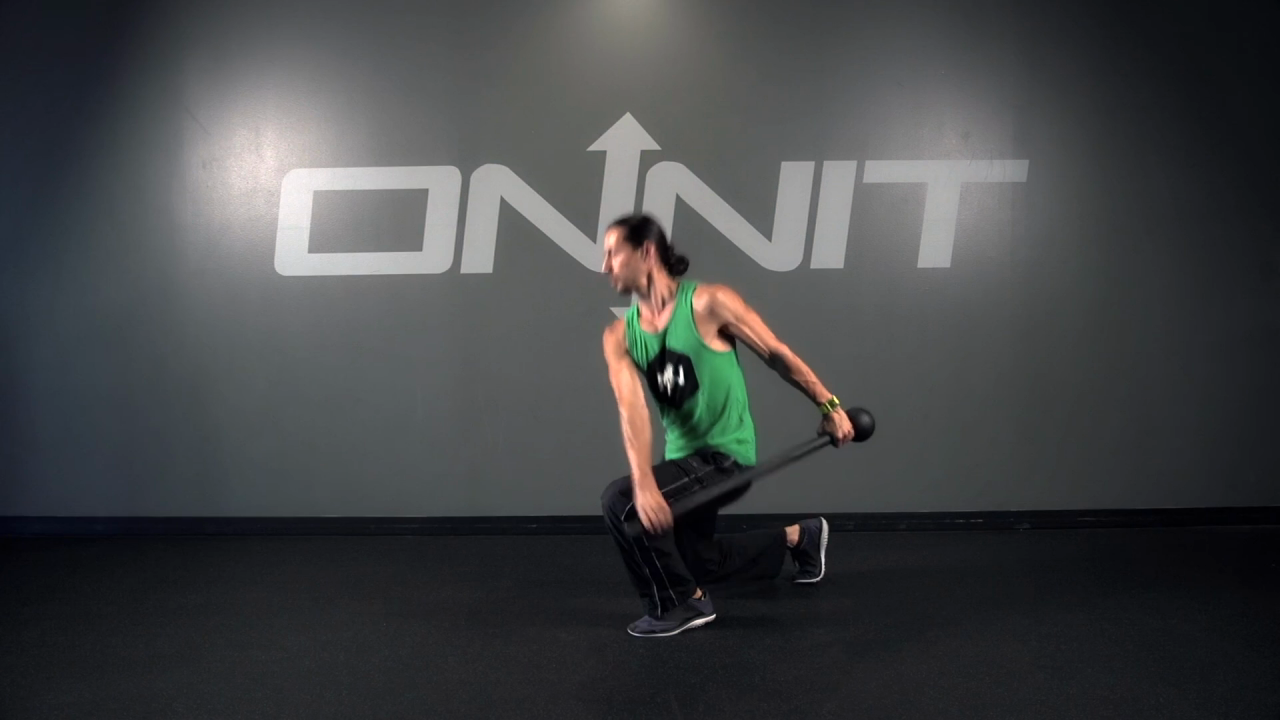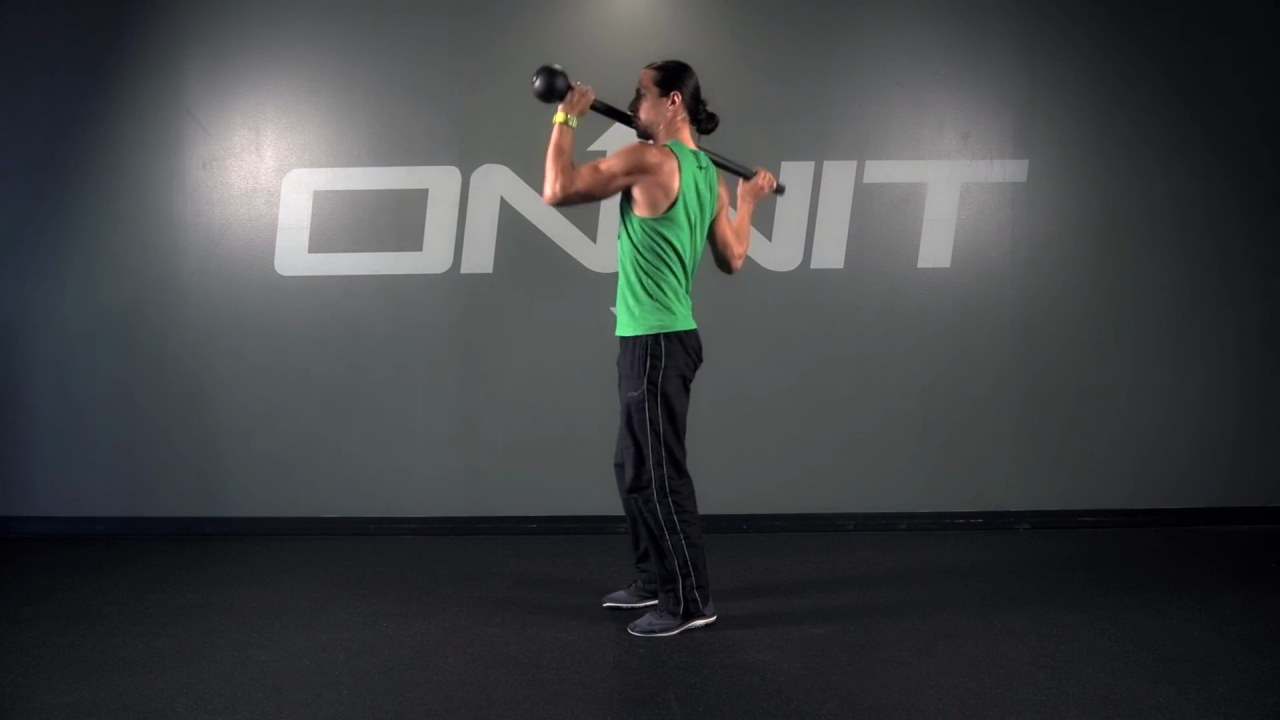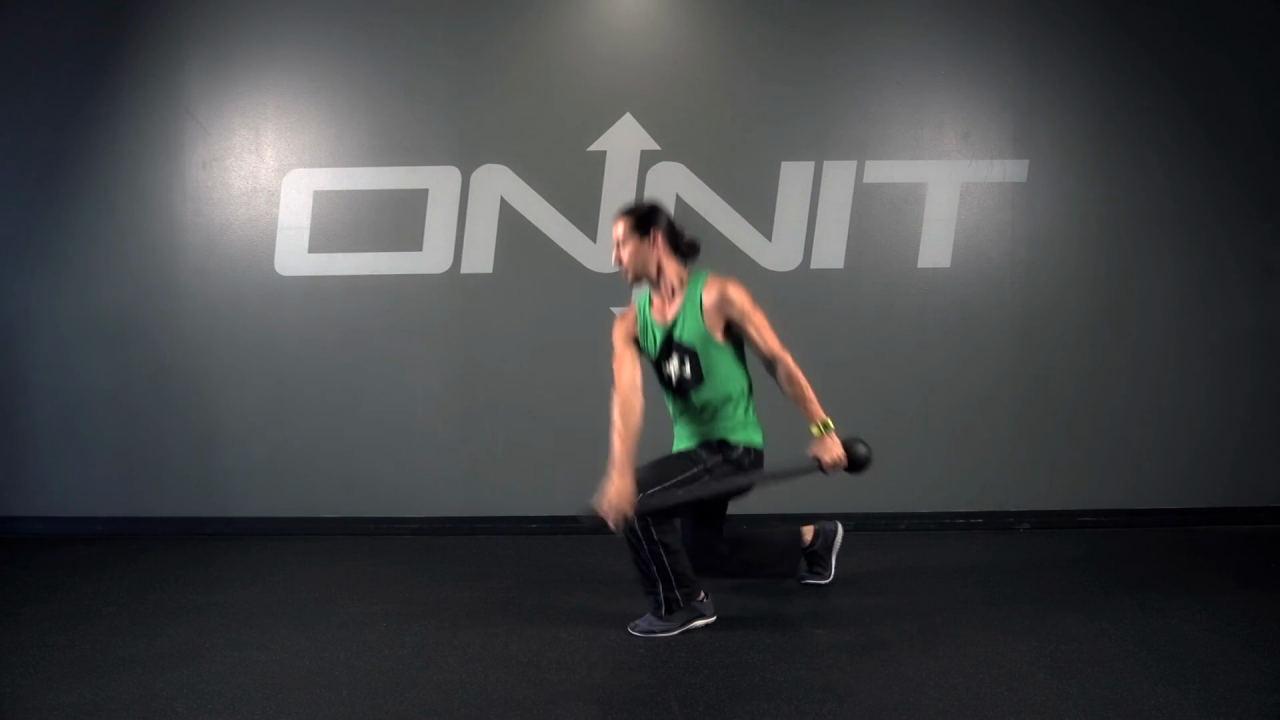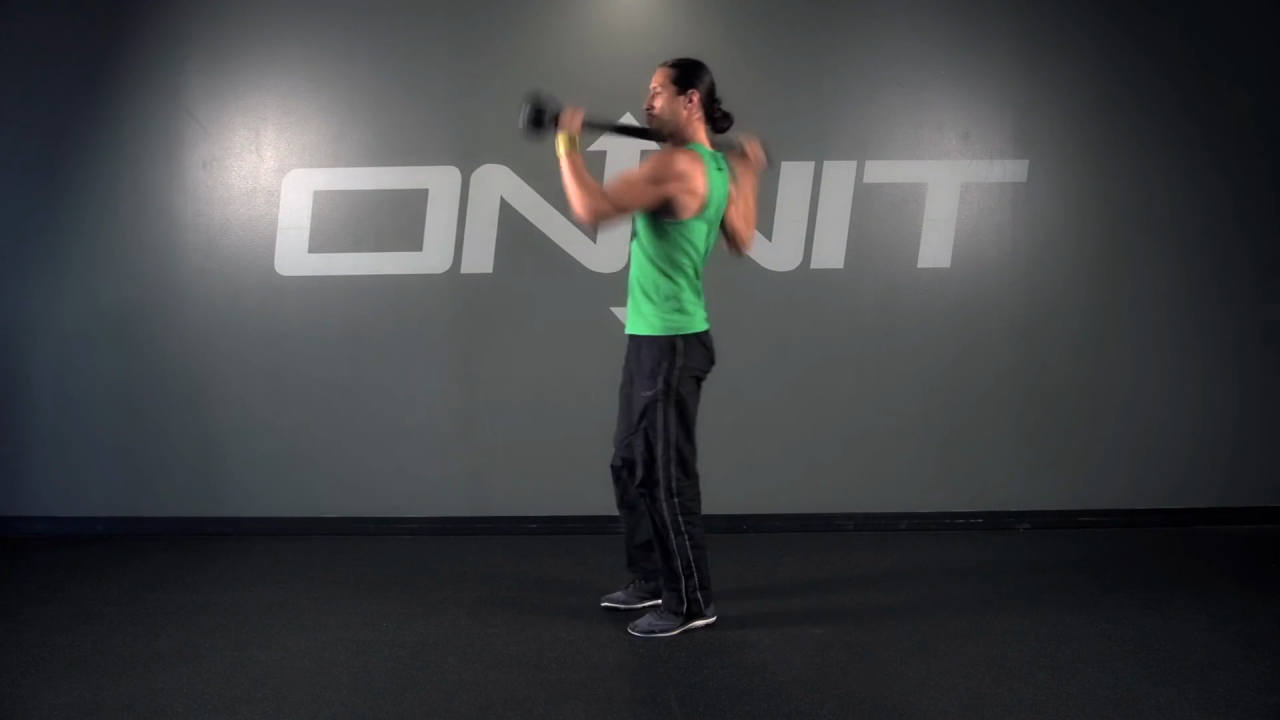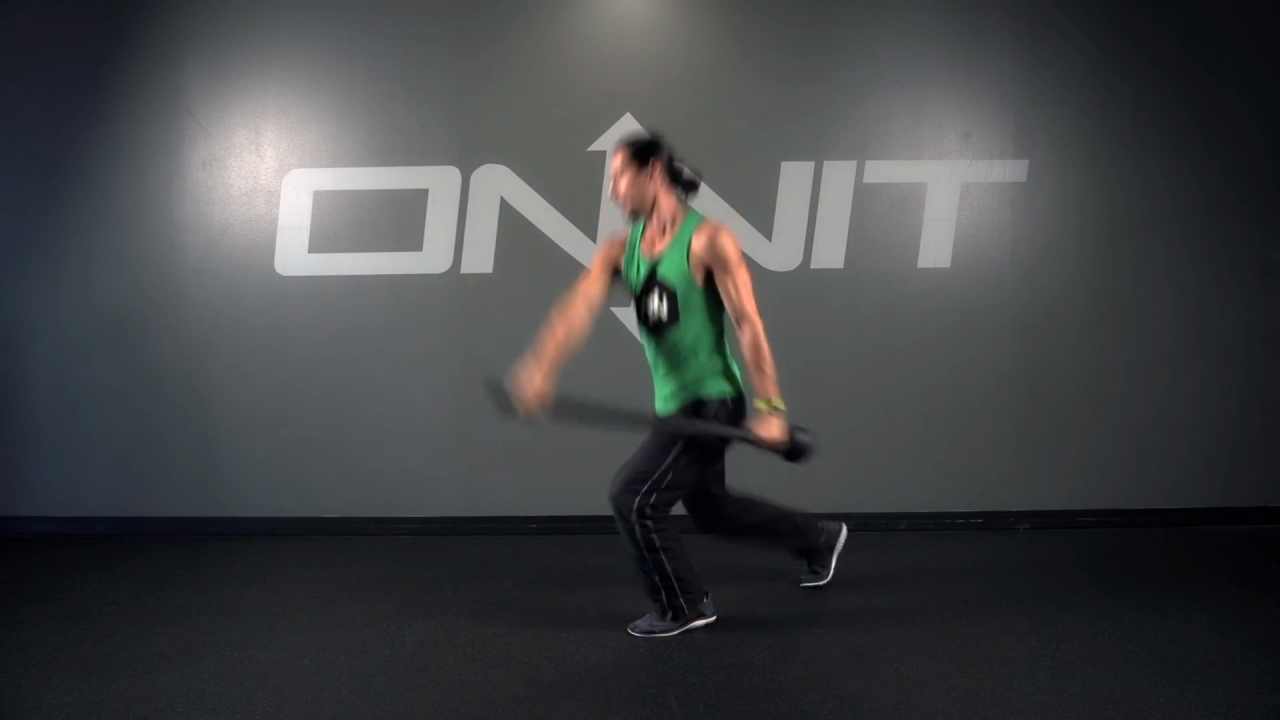
dt=1s
person 1, frame 1
left shoulder: (709, 304)
right shoulder: (620, 335)
left elbow: (777, 354)
right elbow: (633, 408)
left wrist: (830, 407)
right wrist: (642, 481)
left hip: (726, 456)
right hip: (685, 456)
left knee: (618, 502)
right knee: (700, 559)
left ankle: (678, 606)
right ankle: (800, 538)
person 1, frame 2
left shoulder: (649, 157)
right shoulder: (705, 174)
left elbow: (559, 191)
right elbow: (732, 259)
left wrist: (565, 119)
right wrist: (749, 198)
left hip: (656, 342)
right hip: (650, 338)
left knee: (657, 474)
right knee: (634, 469)
left ankle: (691, 600)
right ankle: (657, 577)
person 1, frame 3
left shoulder: (717, 296)
right shoulder: (628, 324)
left elbow: (778, 360)
right elbow: (627, 395)
left wrist: (822, 429)
right wrist: (619, 470)
left hip: (734, 448)
right hip: (690, 448)
left knee: (639, 499)
right knee: (705, 552)
left ankle: (684, 604)
right ankle: (814, 539)
person 1, frame 4
left shoulder: (674, 164)
right shoulder: (721, 171)
left elbow: (590, 210)
right elbow: (742, 240)
left wrist: (568, 140)
right wrist: (749, 174)
left hip: (671, 342)
right hip: (654, 337)
left knee: (665, 475)
right knee: (631, 467)
left ankle: (691, 602)
right ankle: (652, 579)
person 1, frame 5
left shoulder: (708, 241)
right shoulder: (619, 247)
left elbow: (749, 323)
right elbow: (579, 309)
left wrist: (768, 408)
right wrist: (540, 367)
left hip: (710, 402)
right hip: (672, 402)
left knee: (634, 499)
right knee: (711, 510)
left ankle: (686, 606)
right ankle: (817, 535)
